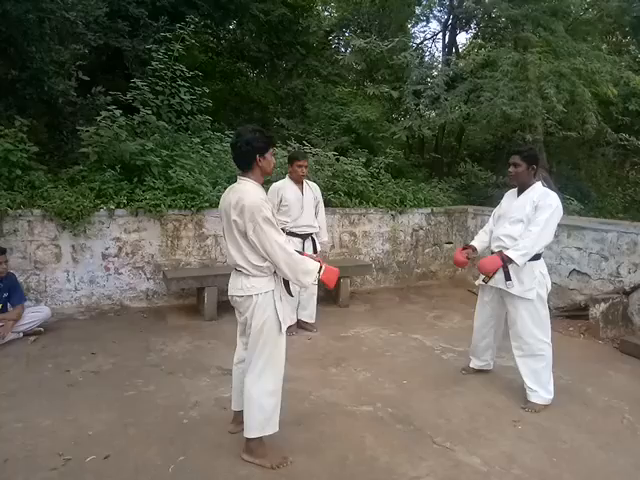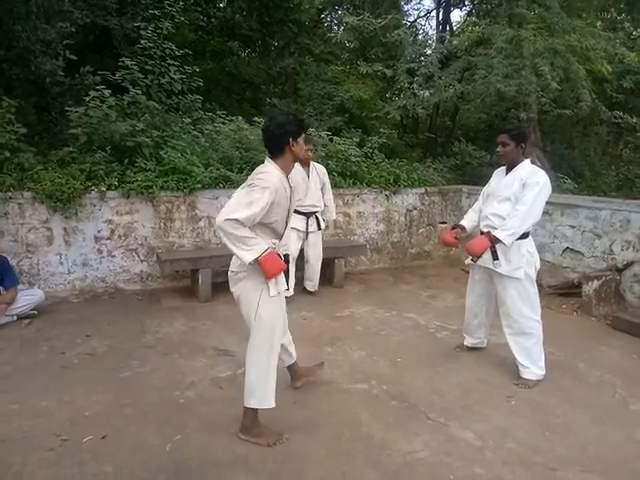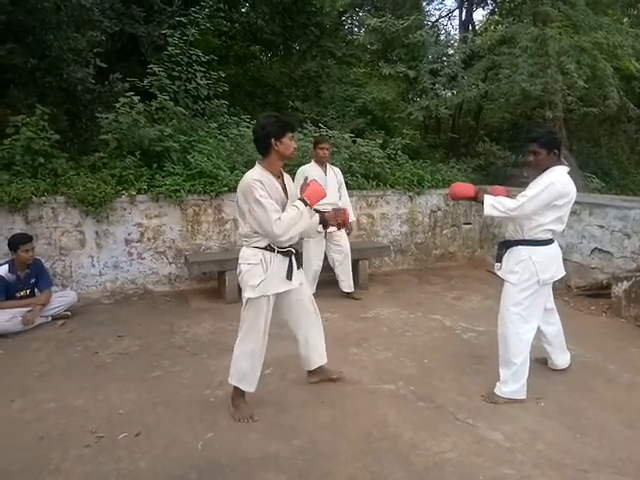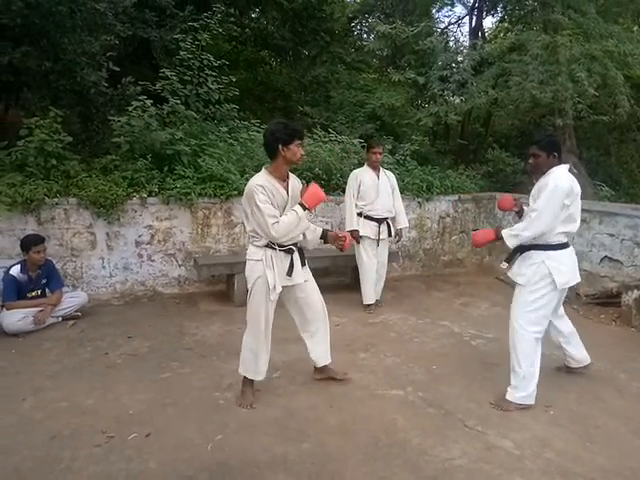
dt=1s
person 1, frame 1
left shoulder: (232, 194)
right shoulder: (254, 200)
right elbow: (279, 250)
left wrist: (299, 258)
right wrist: (318, 270)
left hip: (243, 283)
right hip: (261, 290)
left knee: (247, 353)
right knee: (265, 363)
left ankle: (240, 416)
right ankle: (254, 444)
person 1, frame 2
left shoulder: (276, 176)
right shoulder: (269, 182)
left elbow: (249, 213)
right elbow: (226, 220)
left wrist: (269, 250)
right wrist: (260, 253)
left hip: (267, 266)
right hip: (254, 271)
left knee: (277, 326)
right knee: (264, 338)
left ankle: (296, 371)
right ankle: (250, 422)
person 1, frame 3
left shoulder: (285, 179)
right shoulder: (253, 182)
right elbow: (277, 228)
left wrist: (324, 218)
right wrist: (304, 201)
left hip: (285, 260)
right hip: (259, 262)
left knee: (306, 313)
right knee: (254, 330)
left ankle: (316, 367)
right ankle: (238, 395)
person 1, frame 4
left shoulder: (294, 182)
right shoulder: (258, 187)
right elbow: (275, 231)
left wrist: (325, 235)
right wrist: (303, 206)
left hip: (293, 258)
right hip: (265, 261)
left knee: (315, 310)
right knee: (259, 323)
left ankle: (322, 366)
right ankle: (248, 383)
person 2, frame 1
left shoulder: (547, 199)
right shoulder: (509, 196)
left elbow: (536, 237)
right elbow: (491, 225)
left wrist: (505, 257)
right wrist: (474, 247)
left hip: (525, 273)
right hip: (497, 268)
left knee: (530, 334)
right knee: (485, 320)
left ankle: (540, 393)
right ankle: (480, 361)
person 2, frame 2
left shoulder: (536, 177)
right shoulder: (498, 174)
left elbow: (524, 216)
right elbow: (481, 204)
left wrist: (493, 238)
right wrist: (463, 226)
left hip: (513, 251)
right hip: (487, 248)
left knee: (521, 311)
right knee: (477, 299)
left ankle: (533, 369)
right ankle: (475, 339)
person 2, frame 3
left shoulder: (555, 182)
right shoulder: (551, 179)
left elbow: (519, 208)
right elbow: (528, 210)
left wrist: (481, 197)
right wrist: (507, 201)
left hip: (531, 258)
right hip: (536, 254)
left knee: (514, 320)
right knee: (543, 309)
left ankle: (511, 388)
right ankle: (558, 358)
person 2, frame 4
left shoulder: (557, 182)
right shoulder: (554, 181)
left elbow: (538, 224)
left wrist: (502, 234)
right wrist: (522, 211)
left hip: (547, 261)
right hip: (548, 259)
left knee: (524, 321)
right knee: (552, 314)
left ankle: (520, 394)
right ankle: (577, 360)
person 3, frame 1
left shoulder: (314, 188)
right shoulder: (278, 188)
left elbow: (320, 216)
left wrist: (322, 241)
left hip: (310, 240)
right hip: (288, 240)
left knee: (310, 282)
left ankle: (305, 319)
person 3, frame 2
left shoulder: (320, 170)
left elbow: (327, 195)
left wrist: (329, 217)
left hip: (314, 218)
right hip: (294, 219)
left knee: (314, 255)
right knee: (289, 254)
left ankle: (311, 285)
right ankle: (286, 290)
person 3, frame 3
left shoulder: (336, 171)
right shoulder: (305, 171)
left elbow: (344, 196)
left wrist: (348, 220)
left knee: (343, 252)
right knee: (313, 260)
left ankle: (348, 289)
person 3, frame 4
left shoulder: (389, 176)
right shoulder: (357, 175)
left elbow: (396, 201)
right elbow: (350, 202)
left wrist: (399, 225)
right wrist: (353, 228)
left hip: (384, 225)
right hip: (366, 225)
left knee: (381, 263)
right knee: (368, 263)
left ankle: (375, 296)
right ankle: (369, 300)
